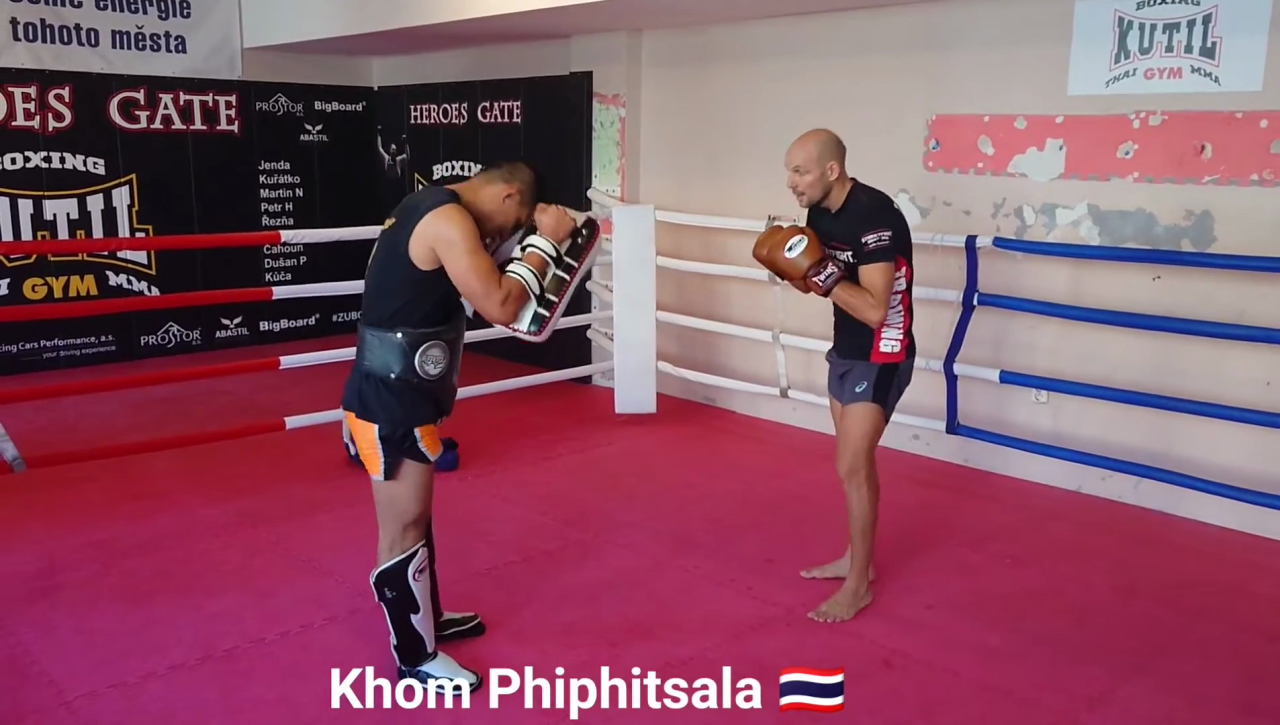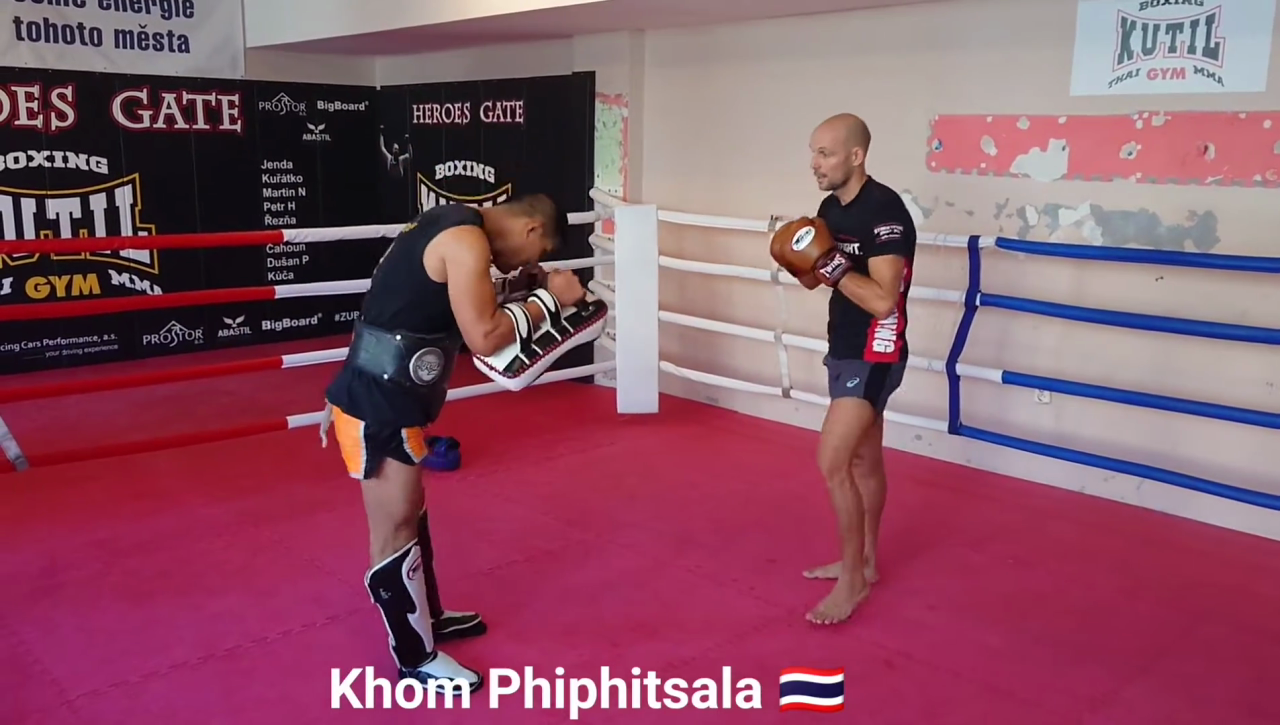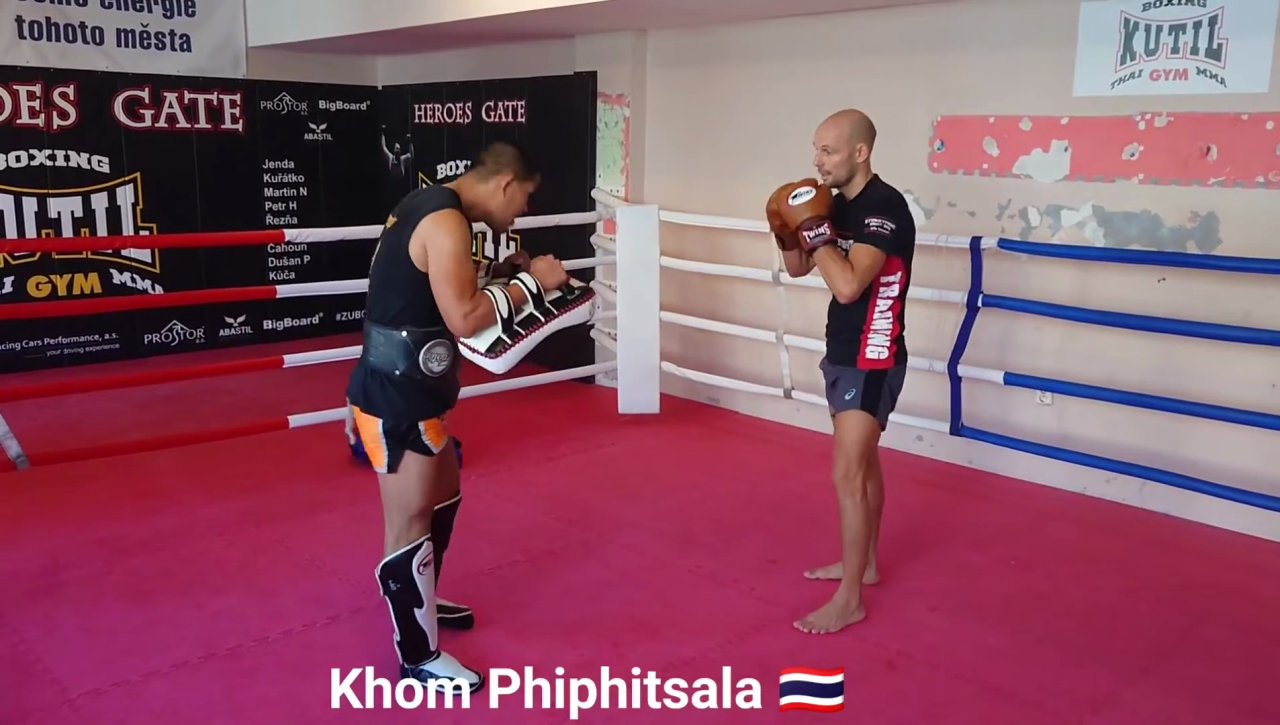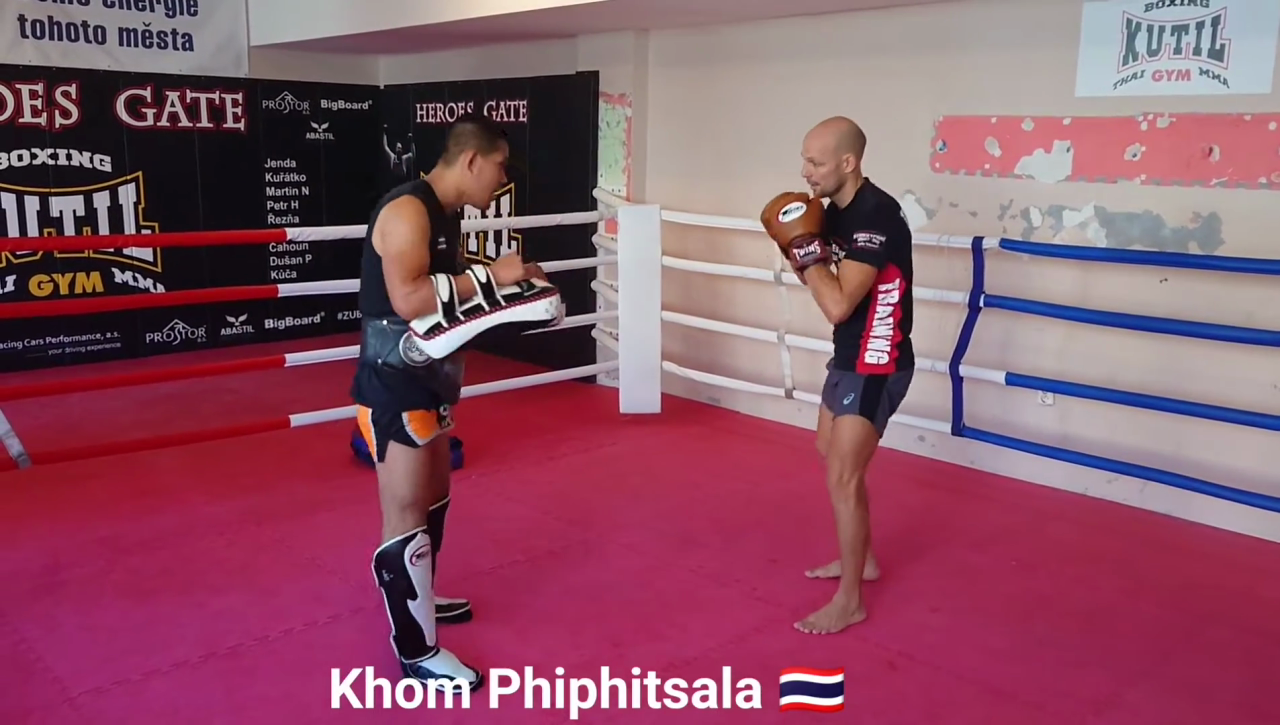
dt=0.2s
person 1, frame 1
left shoulder: (430, 207)
right shoulder: (450, 219)
right elbow: (501, 306)
left wrist: (520, 242)
right wrist: (543, 242)
left hip: (394, 390)
right hip: (395, 399)
left knee: (416, 513)
right knee: (402, 529)
left ankle: (425, 618)
right ankle: (416, 658)
person 1, frame 2
left shoulder: (453, 225)
right shoulder: (468, 240)
right elbow: (485, 336)
right wrist: (548, 298)
left hip: (385, 394)
right hip: (382, 403)
left knee: (410, 514)
right knee: (394, 530)
left ankle: (427, 617)
right ankle: (416, 658)
person 1, frame 3
left shoulder: (433, 207)
right shoulder: (446, 222)
right elbow: (465, 318)
left wrist: (511, 279)
right wrist: (532, 281)
left hip: (406, 385)
right hip: (398, 393)
left knee: (443, 496)
right knee: (410, 521)
left ankle: (418, 603)
right ankle: (419, 656)
person 1, frame 4
left shoulder: (442, 213)
right shoulder: (408, 211)
right elbow: (409, 299)
left wrist: (499, 279)
right wrist: (488, 276)
left hip: (422, 382)
right hip: (393, 385)
left knee: (432, 498)
right knee: (406, 515)
left ankle: (415, 601)
right ankle: (418, 652)
person 2, frame 1
left shoulder: (874, 215)
right shoulder: (820, 213)
left elbow: (874, 309)
right elbow: (810, 280)
left wrist: (820, 272)
right wrist: (791, 267)
left hip: (880, 357)
right hip: (846, 351)
left knee: (851, 465)
right knee: (855, 459)
left ankle: (858, 584)
right ankle: (856, 558)
person 2, frame 2
left shoulder: (885, 211)
right shoulder: (830, 207)
left elbow: (882, 300)
right elbow: (816, 279)
left wrist: (829, 263)
right wrist: (802, 263)
left hip: (875, 357)
right hip: (844, 351)
left knee: (831, 462)
right knee: (864, 459)
left ankle: (852, 579)
right ankle: (862, 560)
person 2, frame 3
left shoulder: (885, 208)
right shoulder: (836, 201)
left elbow: (847, 285)
right elbow: (797, 268)
left wrist: (815, 230)
right wrist: (788, 232)
left hip: (871, 362)
right hip: (843, 355)
left knee: (846, 476)
right knee: (862, 463)
left ankle: (849, 600)
right ankle: (864, 562)
person 2, frame 4
left shoulder: (876, 216)
right shoulder: (837, 208)
left elbow: (837, 306)
right elbow: (809, 274)
left wrist: (805, 245)
right wrist: (790, 240)
left hip: (875, 367)
right hip: (850, 360)
left knee: (841, 480)
right knee: (830, 454)
left ankle: (849, 602)
right ankle: (859, 559)
